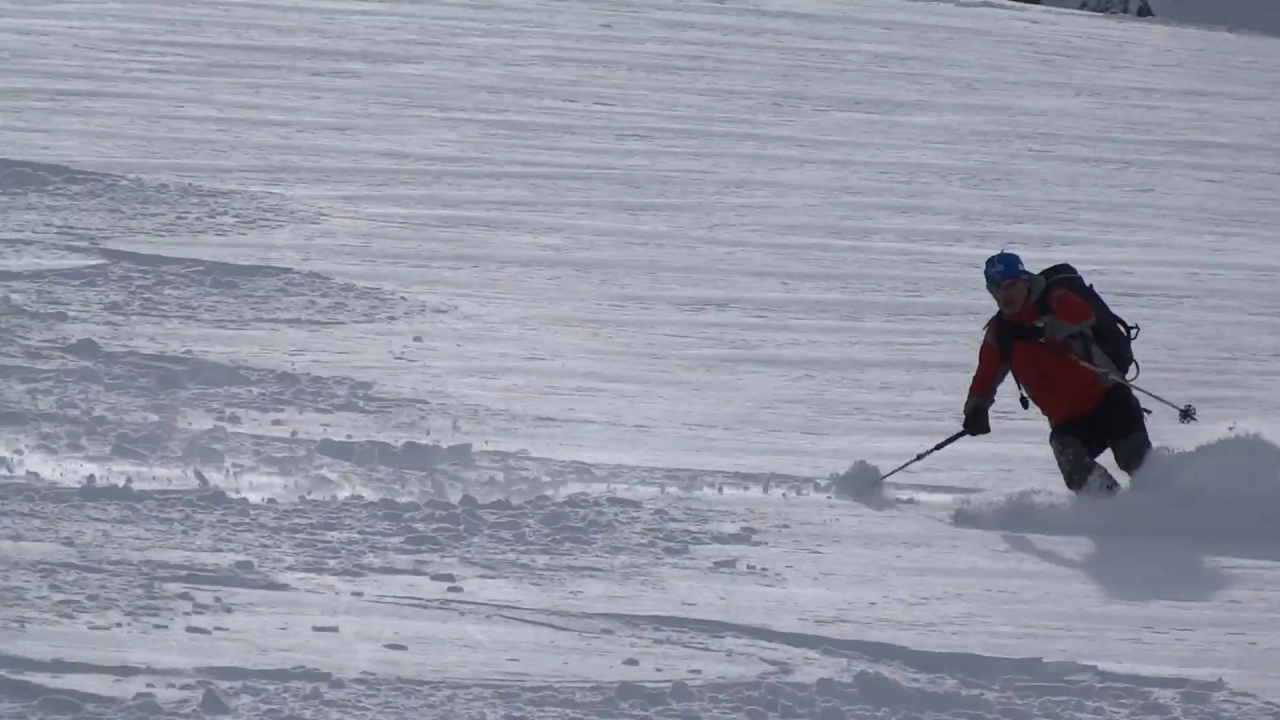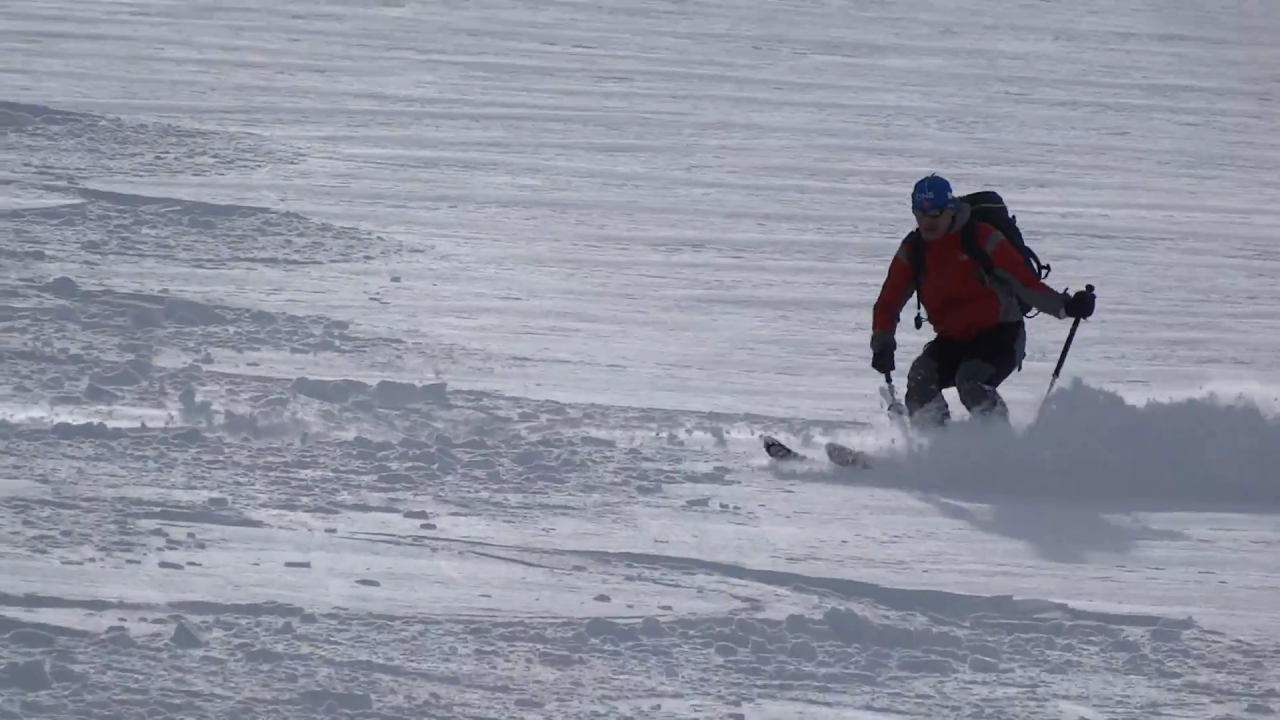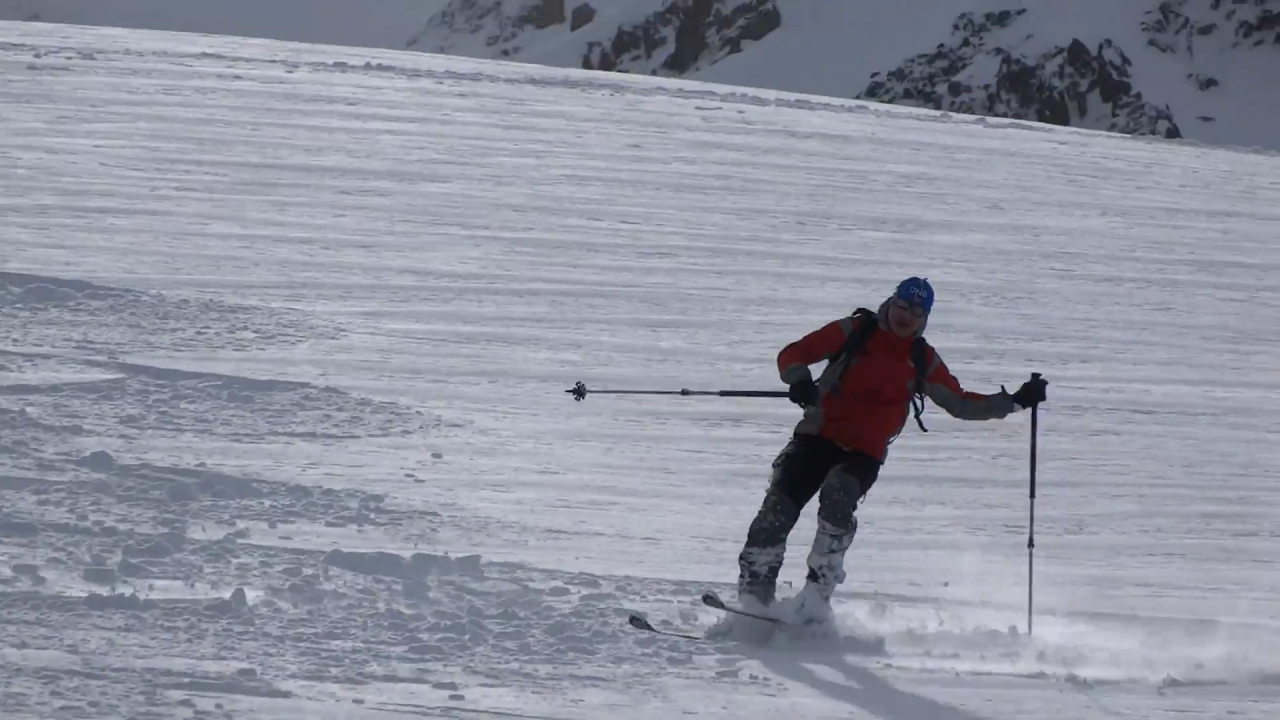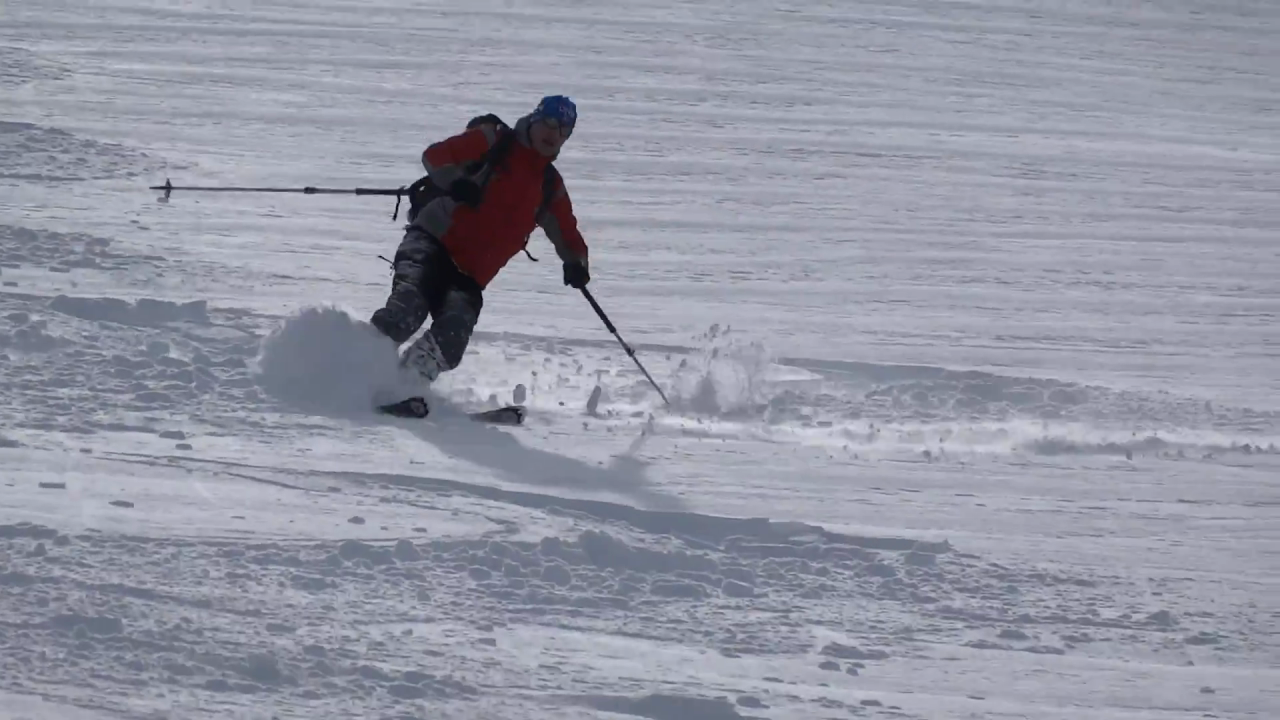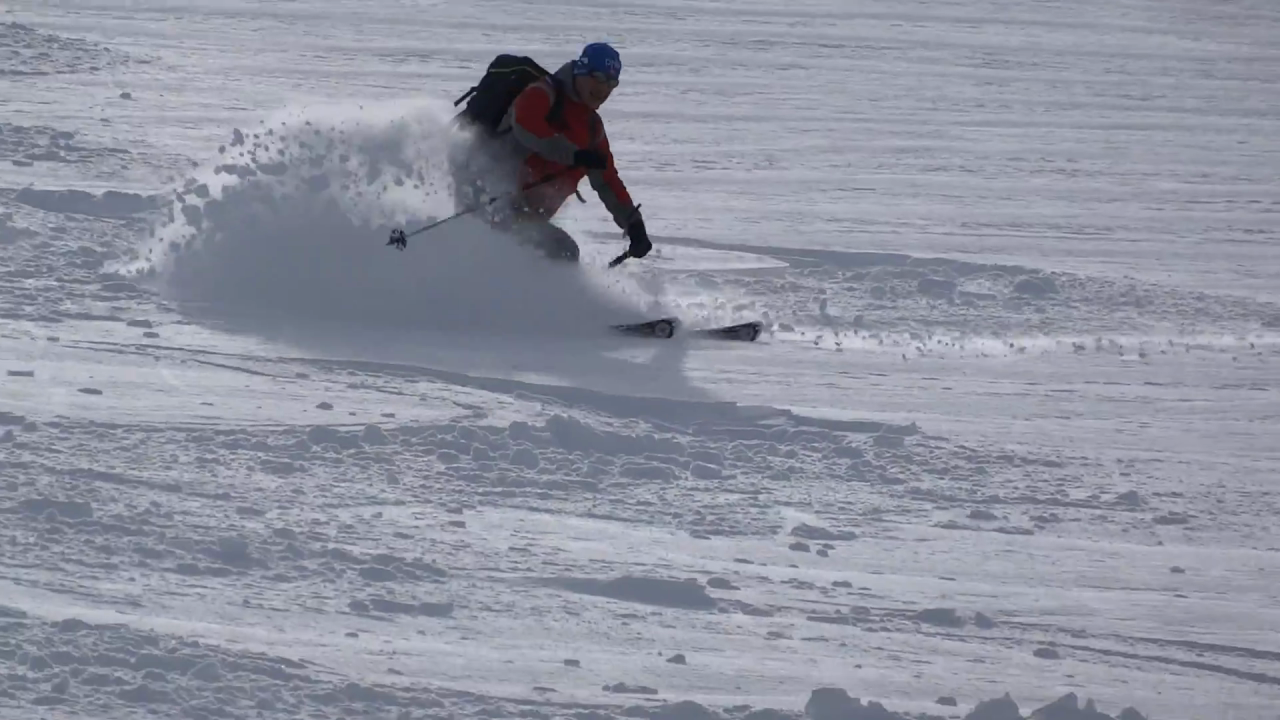
dt=0.4s
person 1, frame 1
left shoulder: (1055, 300)
right shoulder: (999, 334)
left elbow: (1082, 313)
right elbow: (984, 384)
left wrist: (1039, 329)
right wrist: (976, 411)
left hip: (1109, 399)
right hip: (1068, 421)
left knee: (1135, 458)
right knee: (1072, 463)
person 1, frame 2
left shoulder: (982, 238)
right shoulder: (912, 252)
left elbow: (1026, 285)
right elbow: (888, 302)
left wrist: (1067, 304)
right wrist: (882, 345)
left hip: (999, 332)
right hip: (953, 342)
left knee: (969, 382)
right knee: (920, 380)
person 1, frame 3
left shoulder: (922, 359)
right shoulder: (853, 331)
left elbow: (958, 401)
right elbow: (790, 356)
left wrist: (1013, 401)
right wrist: (800, 380)
left hip: (863, 455)
right hip: (815, 439)
left knee: (837, 499)
right knee: (776, 513)
left ankle: (816, 595)
right ankle: (754, 600)
person 1, frame 4
left shoulder: (551, 185)
right shoulder: (493, 140)
left elbow: (568, 236)
right elbow: (434, 155)
left wrist: (576, 263)
right wrist: (457, 182)
left hip: (469, 274)
right hip: (430, 242)
left knee: (452, 338)
right knee: (409, 307)
person 1, frame 5
left shoulder: (591, 126)
right shoulder: (545, 93)
left elbow: (607, 180)
right elbow: (525, 125)
left wrist: (633, 223)
right wrist: (573, 154)
left hip: (524, 211)
